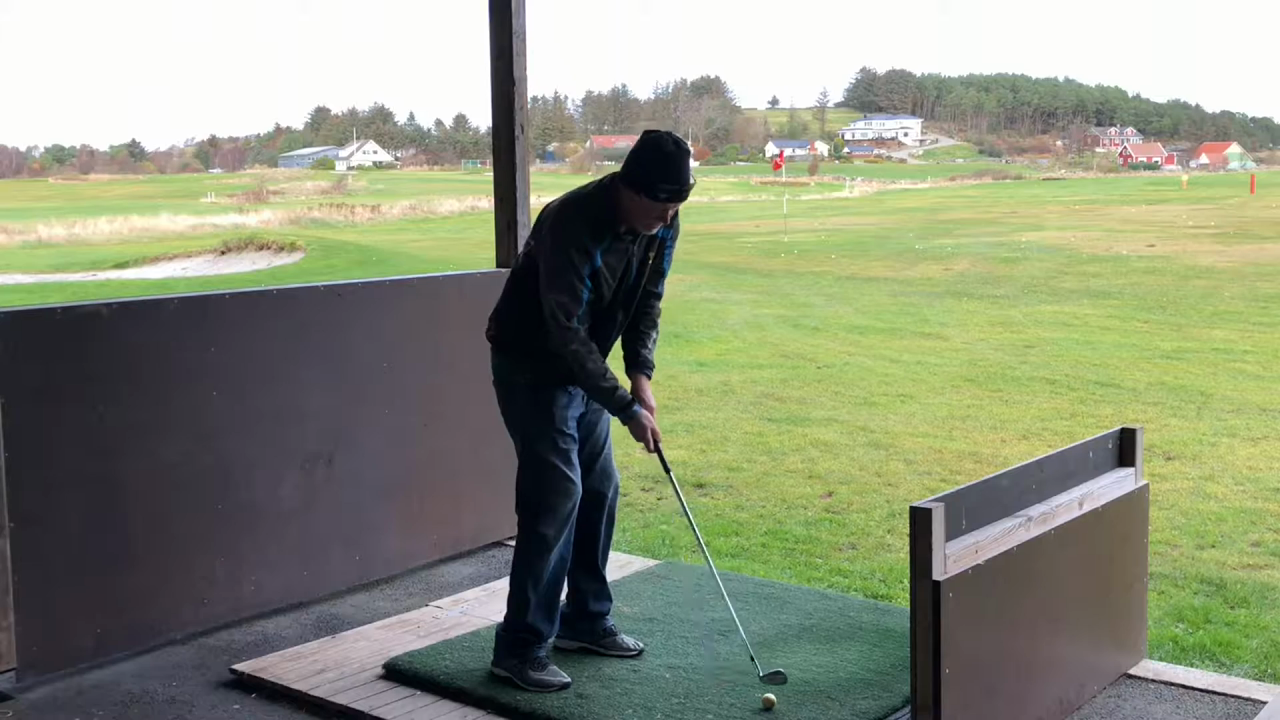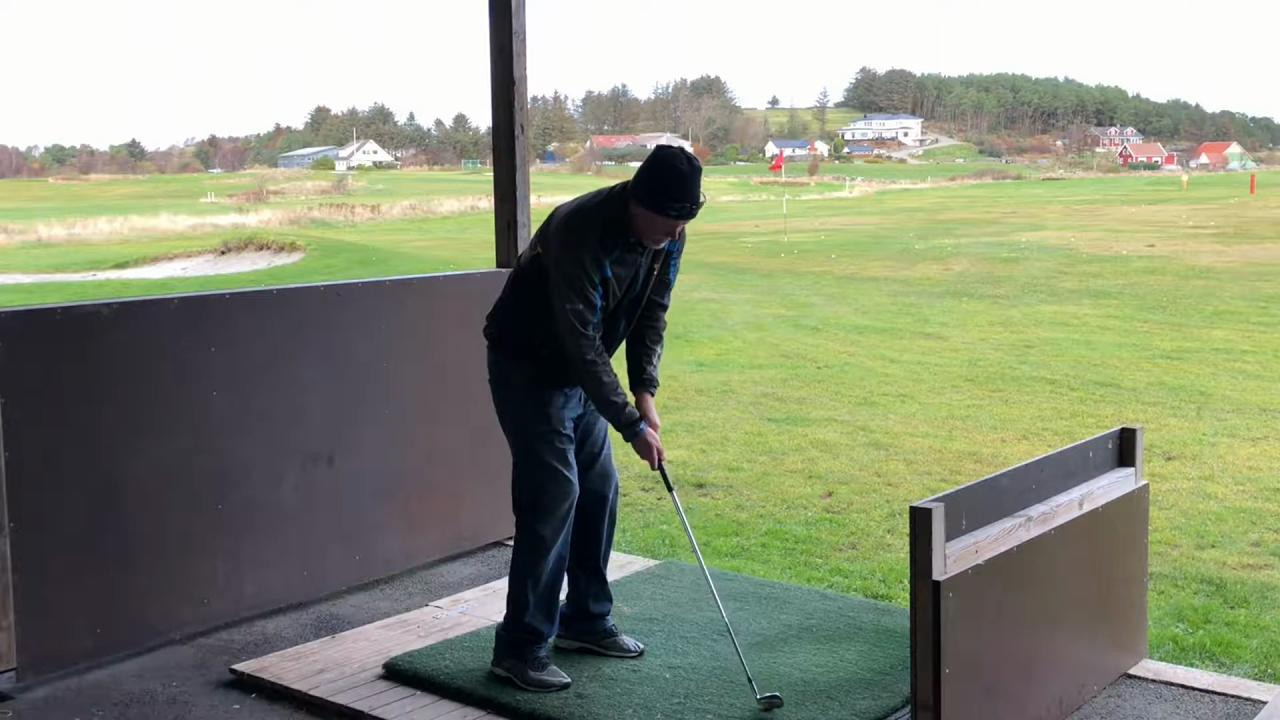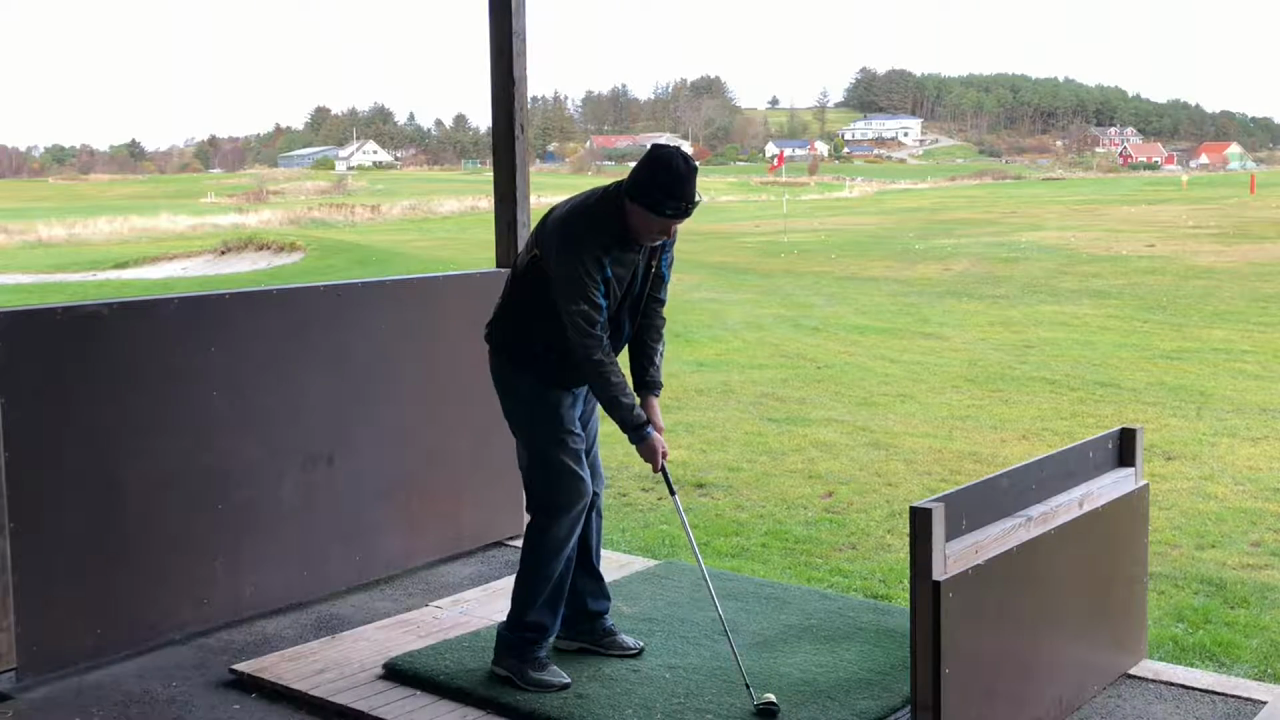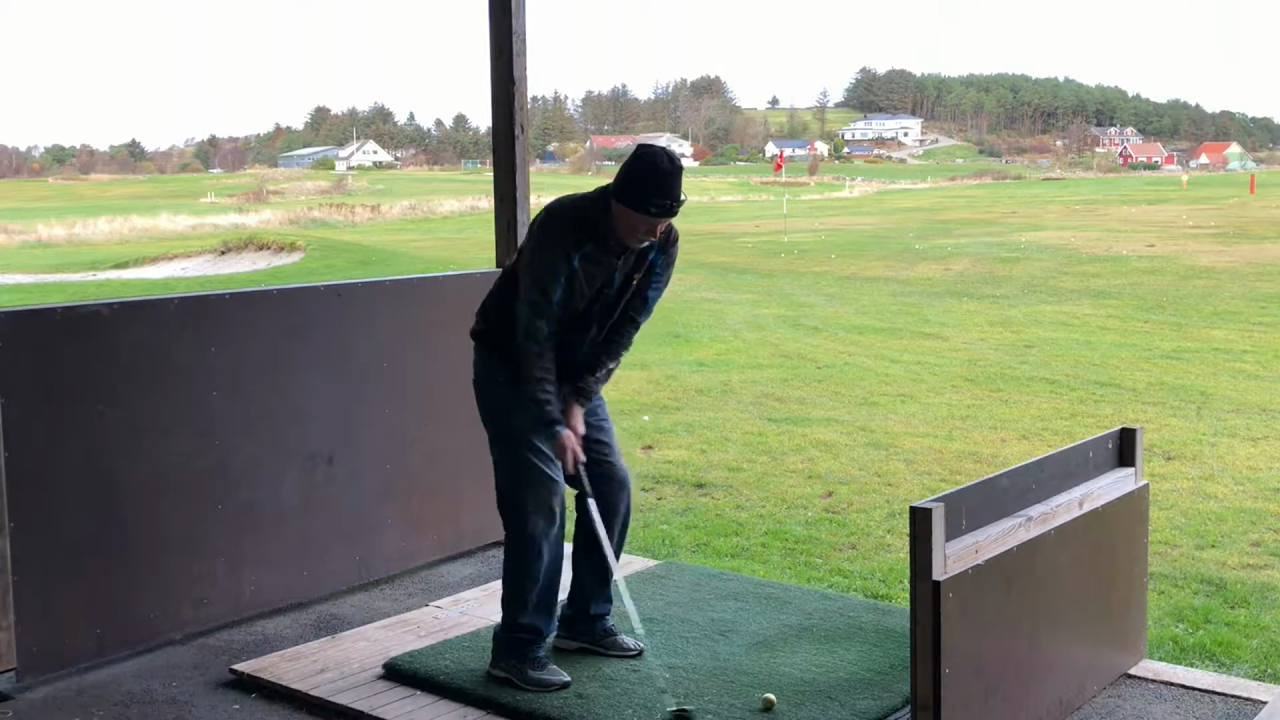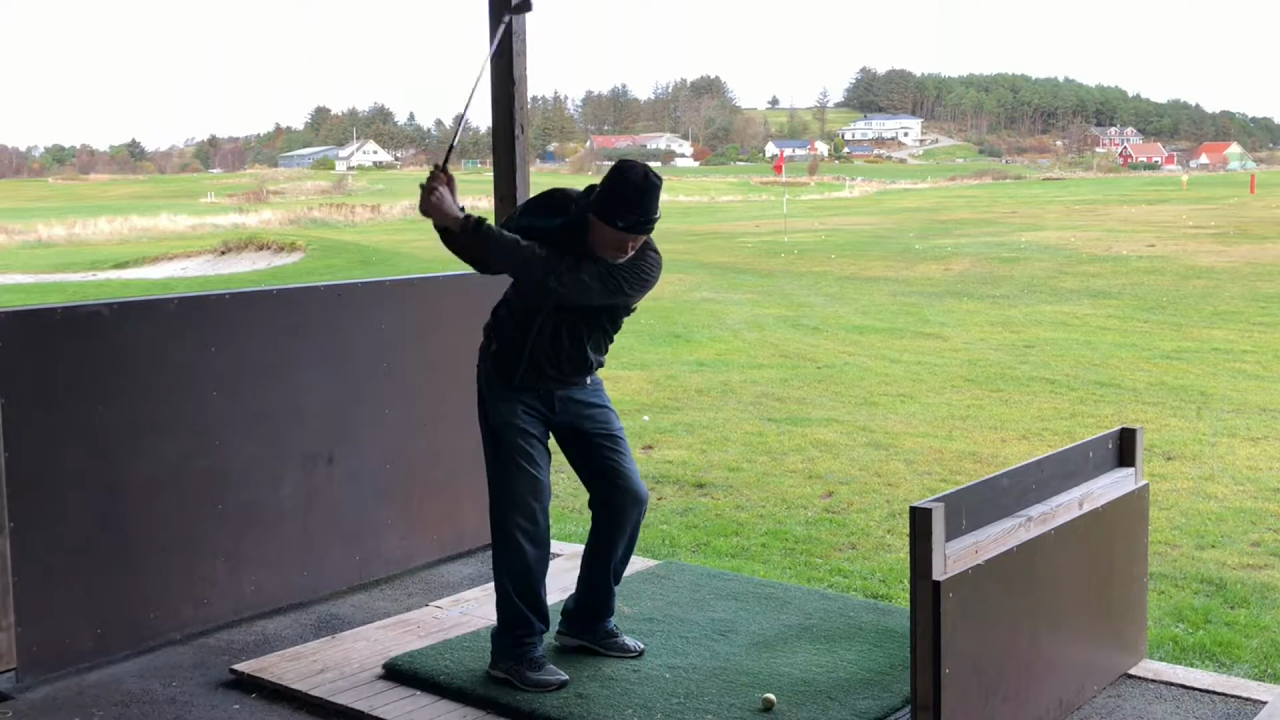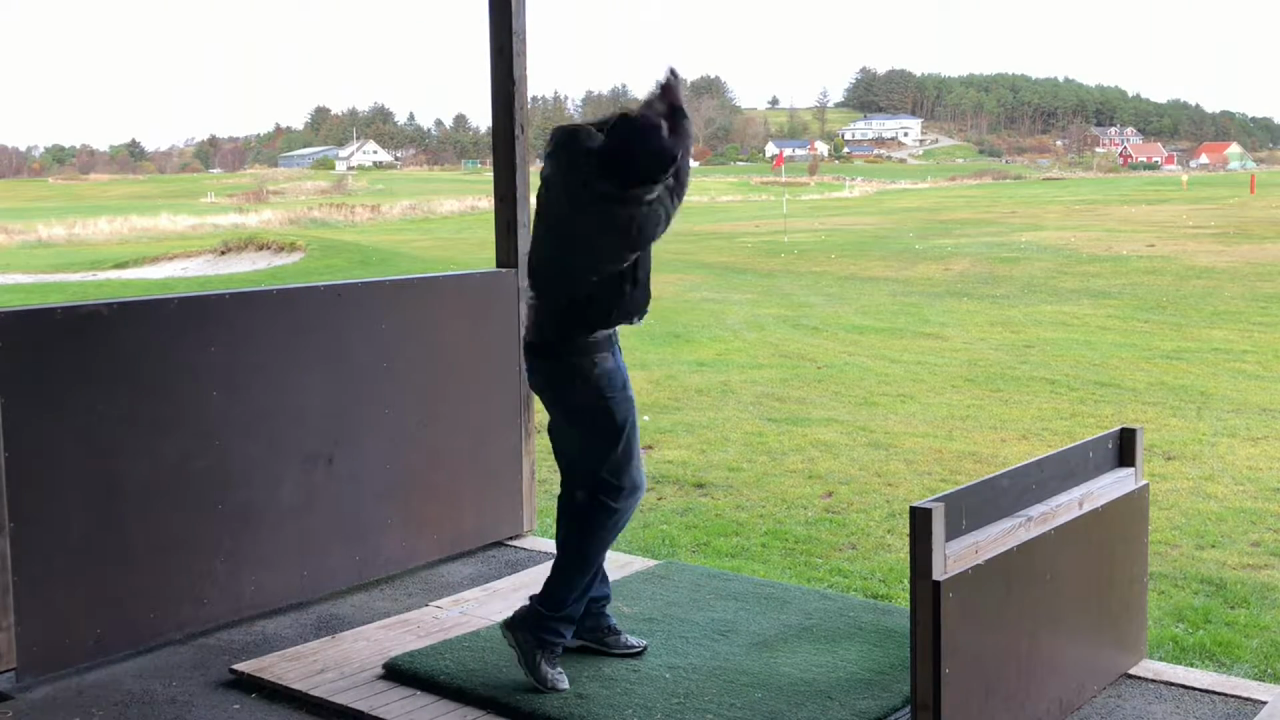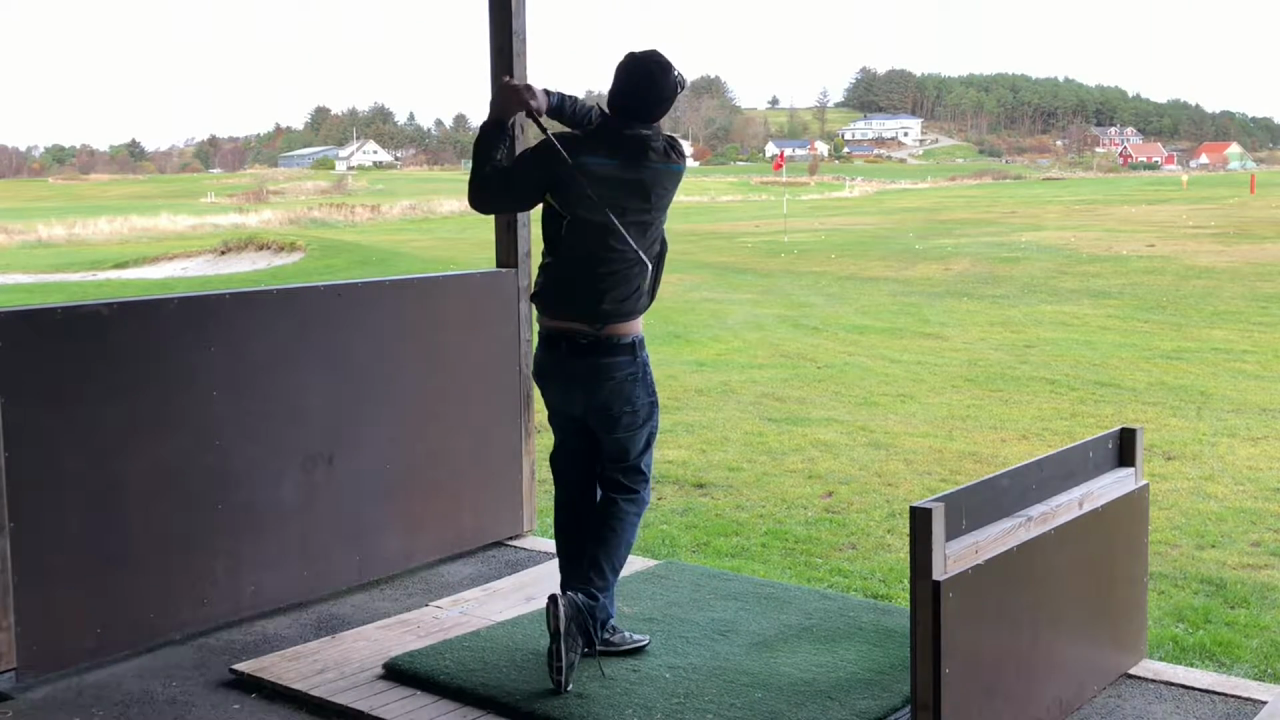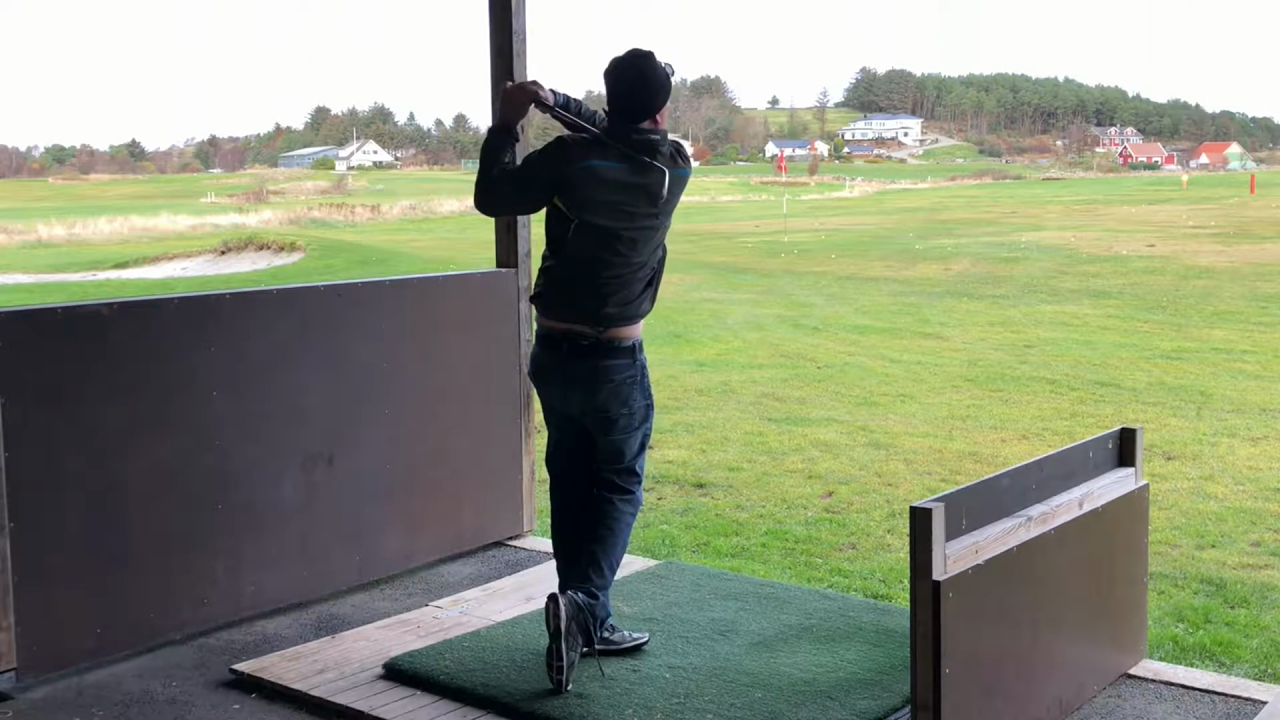
dt=0.5s
person 1, frame 1
left shoulder: (661, 225)
right shoulder: (570, 225)
left elbow: (646, 302)
right elbow: (566, 334)
left wrist: (640, 375)
right wrist: (625, 406)
left hip: (584, 369)
right hip: (531, 368)
left knee: (599, 491)
right knee: (557, 495)
left ankle: (584, 619)
right ankle: (520, 645)
person 1, frame 2
left shoulder: (668, 237)
right shoulder: (579, 232)
left elbow: (651, 314)
right elbow: (581, 342)
left wrist: (645, 392)
right wrist: (631, 425)
left hip: (581, 371)
right hip: (527, 368)
left knee: (599, 491)
right knee: (553, 496)
left ankle: (585, 618)
right ankle: (520, 645)
person 1, frame 3
left shoulder: (658, 232)
right shoulder: (577, 233)
left elbow: (650, 311)
right elbow: (590, 342)
left wrist: (650, 395)
right wrist: (637, 427)
left hip: (575, 370)
right hip: (530, 368)
left knee: (587, 492)
right knee: (564, 495)
left ankle: (583, 619)
right ankle: (521, 645)
person 1, frame 4
left shoulder: (662, 244)
right shoulder: (561, 226)
left elbow: (622, 332)
right elbow: (533, 332)
left wrist: (578, 404)
right wrist: (553, 420)
left hip: (573, 377)
right hip: (510, 370)
left knee: (609, 488)
right knee: (538, 501)
left ankle: (585, 619)
right ankle: (518, 645)
person 1, frame 5
left shoulder: (642, 268)
right shoulder: (553, 208)
left elbow: (545, 276)
right elbow: (487, 256)
left wrist: (462, 221)
right wrist: (451, 216)
left hip: (579, 387)
right hip: (509, 381)
left knee: (627, 495)
right knee: (523, 506)
left ankle: (587, 620)
right ankle: (516, 646)
person 1, frame 6
left shoulder: (573, 148)
right shoulder: (612, 223)
right elbow: (672, 178)
left wrist: (650, 109)
right wrist: (676, 114)
left hip: (557, 346)
right hip: (579, 355)
left knee: (587, 477)
right knee: (619, 487)
left ankle: (585, 616)
right ankle: (543, 625)
person 1, frame 7
left shoulder: (561, 155)
right shoulder: (669, 161)
left elbow: (484, 195)
right elbow: (610, 132)
left wrist: (498, 118)
right wrist: (548, 100)
left hip: (556, 352)
right hip: (616, 358)
left knee: (576, 485)
right knee: (626, 487)
left ankle: (589, 620)
right ankle: (584, 608)
person 1, frame 8
left shoulder: (568, 157)
right shoulder: (674, 167)
left elbow: (491, 199)
left wrist: (505, 124)
right wrist: (555, 101)
left hip: (553, 352)
right hip: (614, 360)
left knee: (571, 485)
right knee: (619, 487)
left ankle: (587, 620)
right ankle: (584, 604)
